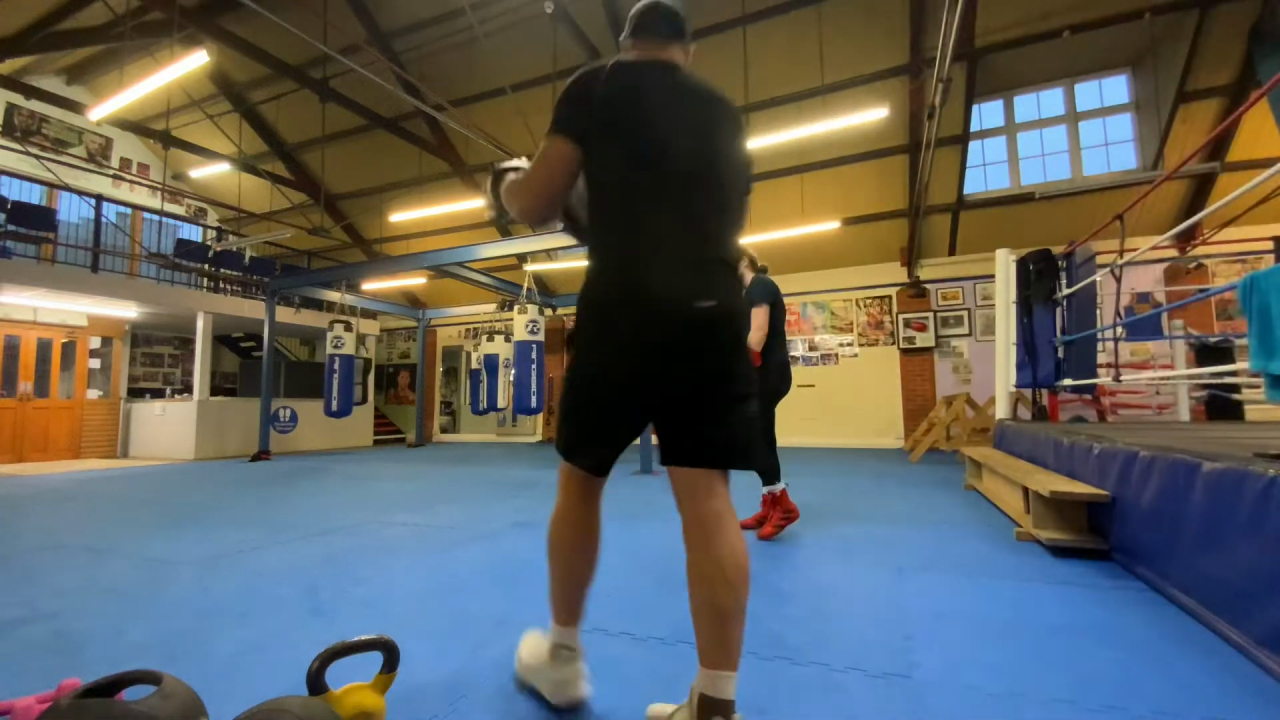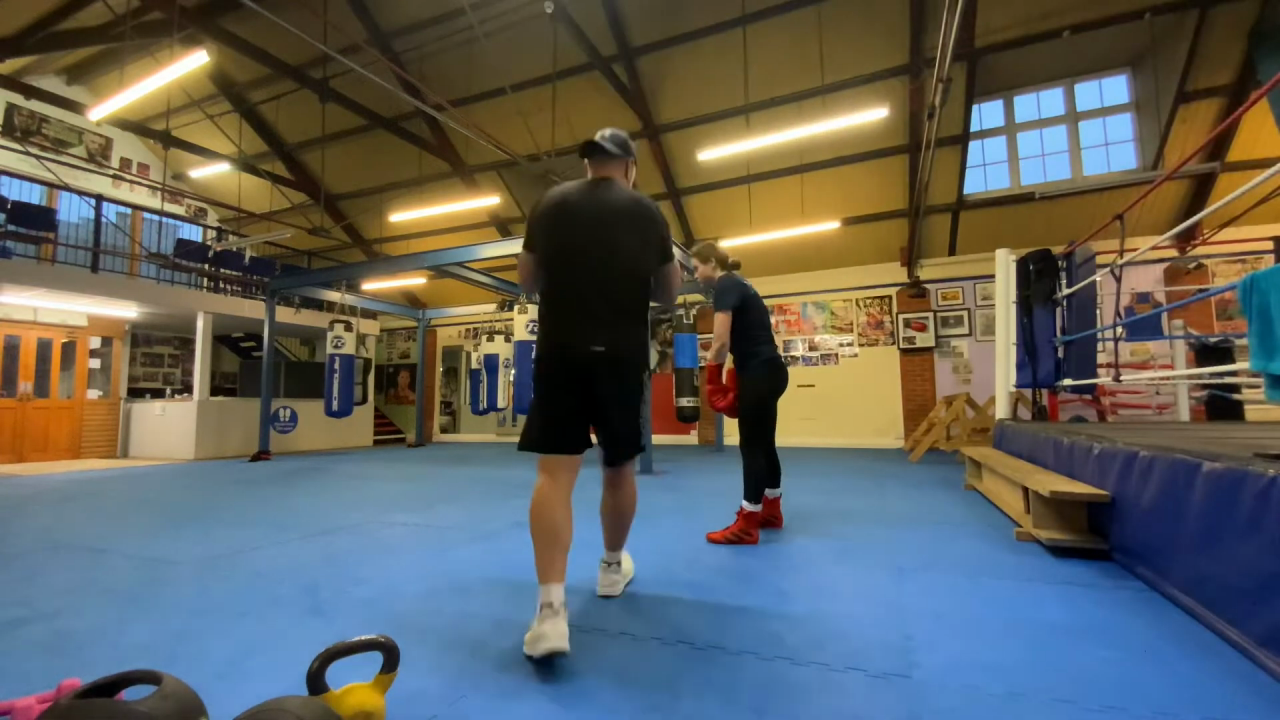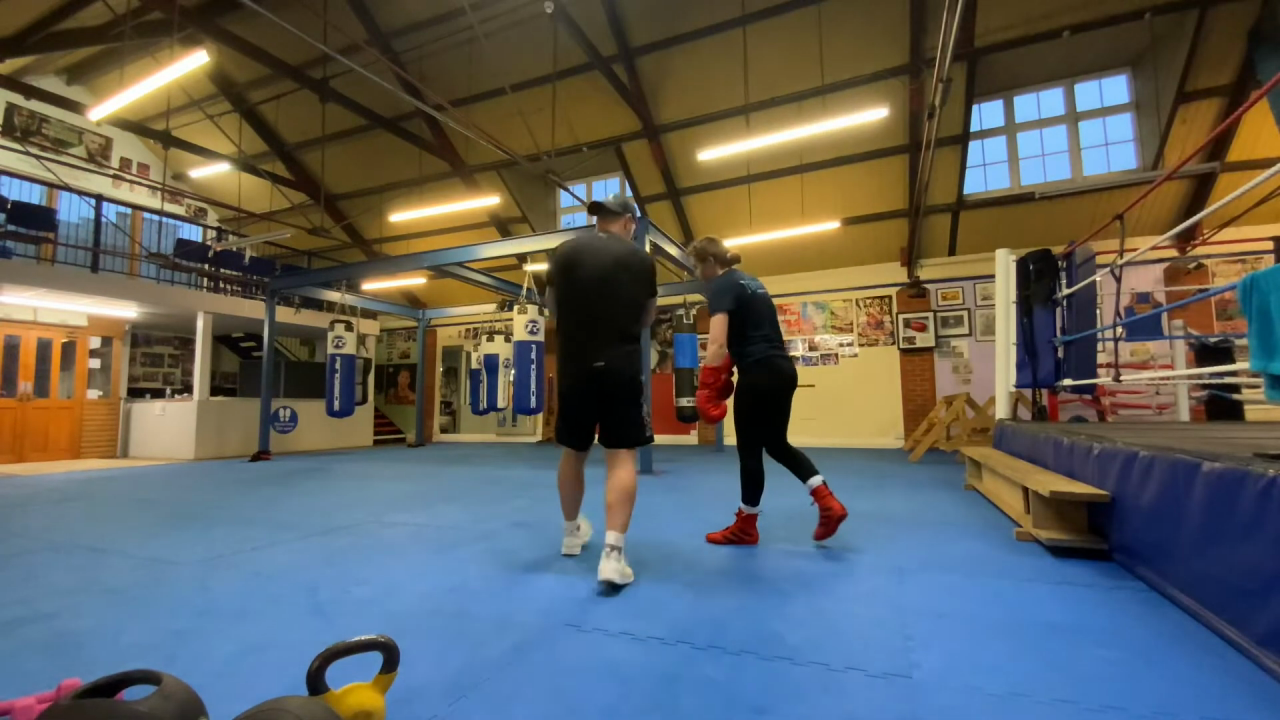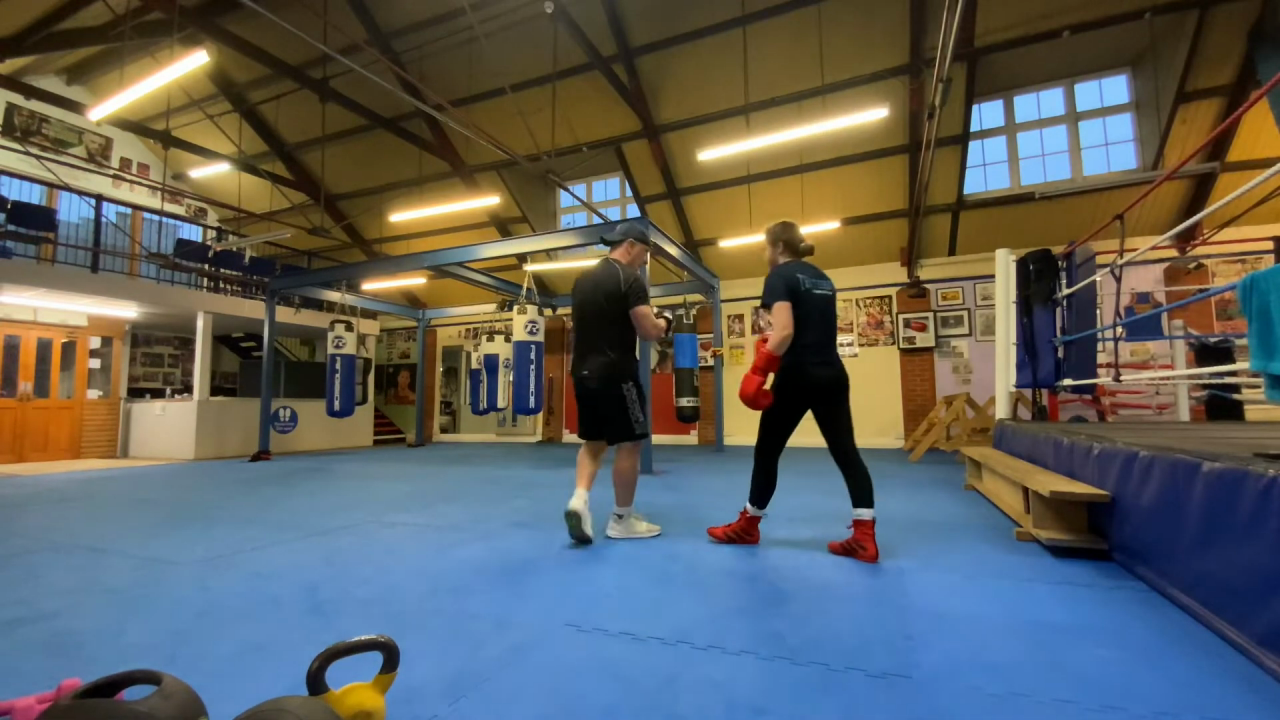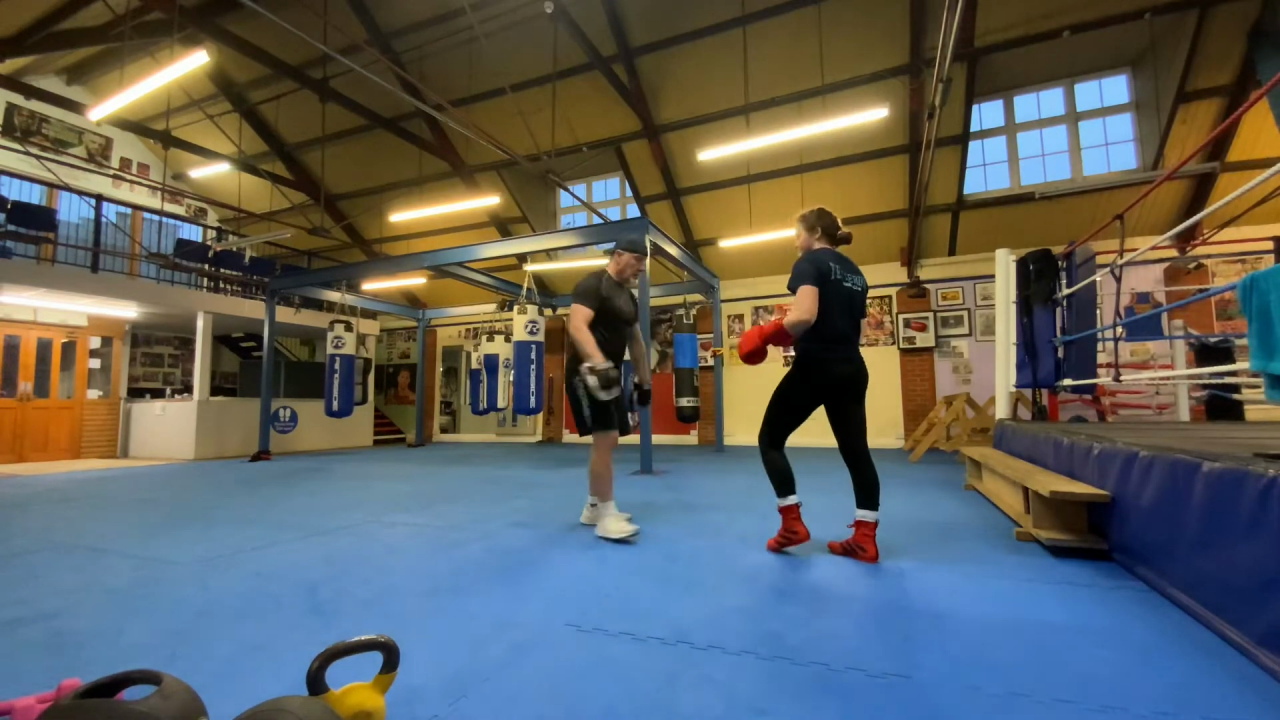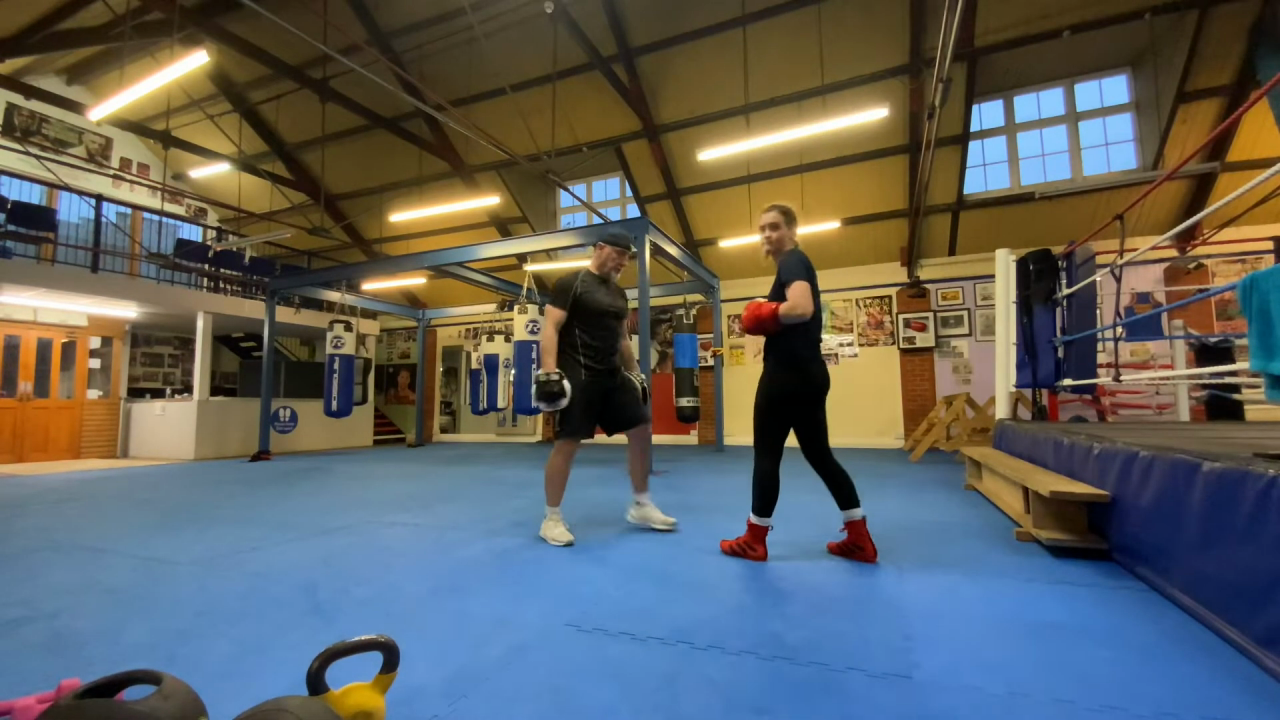
dt=0.5s
person 1, frame 1
left shoulder: (597, 88)
right shoulder: (723, 115)
left elbow: (534, 206)
left wrist: (507, 189)
left hip: (625, 310)
right hip: (717, 314)
left knee: (581, 481)
right knee: (705, 496)
left ankle: (562, 656)
person 1, frame 2
left shoulder: (550, 205)
right shoulder: (647, 213)
left elbow: (529, 282)
right elbow: (669, 293)
left hip: (560, 353)
right hip: (624, 356)
left knee: (555, 473)
right knee: (620, 466)
left ankle: (551, 611)
right ankle: (612, 567)
person 1, frame 3
left shoulder: (564, 252)
right shoulder: (640, 258)
left elbow: (554, 306)
right elbow: (646, 319)
left hip: (575, 368)
right hip: (622, 368)
left knee: (574, 451)
right knee: (622, 457)
left ankle: (572, 531)
right ankle: (612, 555)
person 1, frame 4
left shoulder: (583, 279)
right shoulder: (629, 279)
right elbow: (649, 332)
right wrist: (663, 323)
left hip: (584, 372)
right hip: (615, 373)
left knee: (592, 443)
right knee: (629, 445)
left ankle: (579, 502)
right ankle: (621, 520)
person 1, frame 5
left shoulder: (628, 295)
right shoulder: (593, 284)
left elbow: (635, 339)
right elbow: (577, 325)
left wrist: (644, 377)
right wrist: (598, 363)
left hip: (610, 376)
right hip: (591, 375)
left knee: (608, 440)
right knee: (606, 437)
left ankle: (595, 507)
right ankle: (607, 514)
person 1, frame 6
left shoulder: (617, 292)
right shoulder: (571, 284)
right elbow: (550, 328)
left wrist: (635, 373)
right wrist: (549, 370)
left hip: (613, 375)
right hip: (580, 376)
left knee: (641, 432)
right knee: (566, 444)
left ankle: (641, 506)
right ankle: (551, 519)
person 2, frame 1
left shoulder: (759, 285)
right shoulder: (756, 289)
left elbow: (759, 331)
left hip: (769, 372)
right hip: (769, 372)
right knee: (762, 438)
left ankle: (782, 503)
right ankle: (770, 508)
person 2, frame 2
left shoulder: (725, 286)
right shoulder: (736, 285)
left elbow: (721, 341)
left wrist: (713, 382)
right wrist: (733, 385)
left hip: (760, 373)
right hip: (771, 371)
left knee: (752, 446)
right knee: (764, 443)
left ankle: (747, 526)
right ankle: (771, 511)
person 2, frame 3
left shoulder: (720, 286)
right shoulder: (747, 282)
left elbow: (718, 343)
left wrist: (706, 388)
right wrist: (722, 374)
left hip: (760, 374)
right hip: (782, 370)
left knee: (749, 450)
right knee: (776, 444)
left ankle: (745, 526)
right ankle: (828, 503)
person 2, frame 4
left shoulder: (779, 277)
right shoulder: (822, 278)
left elbow: (783, 331)
left wrist: (758, 371)
left hip: (798, 376)
right hip: (833, 375)
left knee: (767, 451)
right knee: (845, 452)
left ankle: (747, 526)
right ankle: (865, 538)
person 2, frame 5
left shoulder: (810, 262)
right shoulder: (855, 272)
left elbow: (804, 316)
right elbow: (856, 328)
left wrist: (764, 334)
left hip: (814, 368)
right hip: (852, 370)
left knee: (770, 439)
right knee: (856, 450)
left ankle: (792, 523)
right ankle: (865, 539)
person 2, frame 6
left shoulder: (792, 261)
right shoulder: (794, 263)
left elbow: (801, 309)
left wrist: (765, 313)
right wrist: (768, 321)
left hip: (788, 370)
right hip: (811, 371)
left knee: (767, 454)
right knee: (819, 454)
left ankle: (754, 540)
right ankle: (859, 538)
